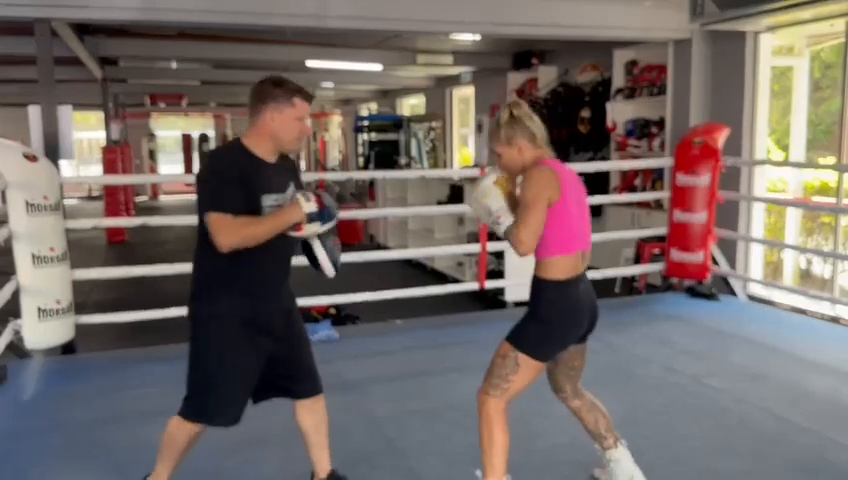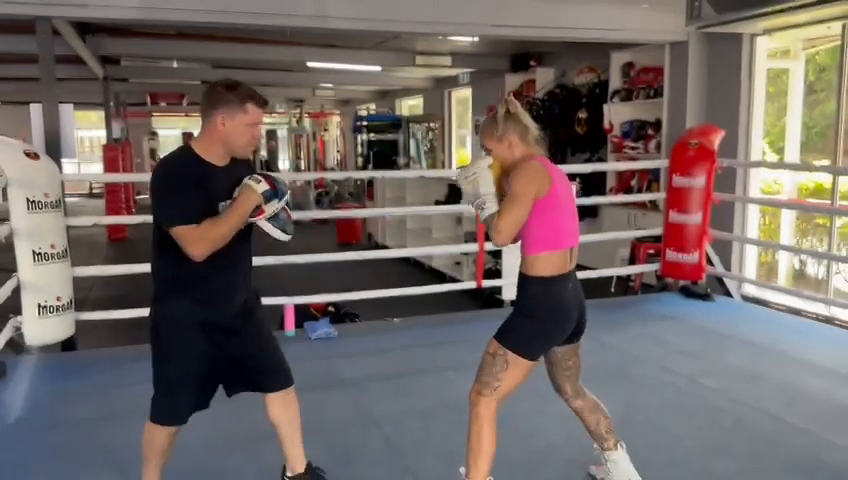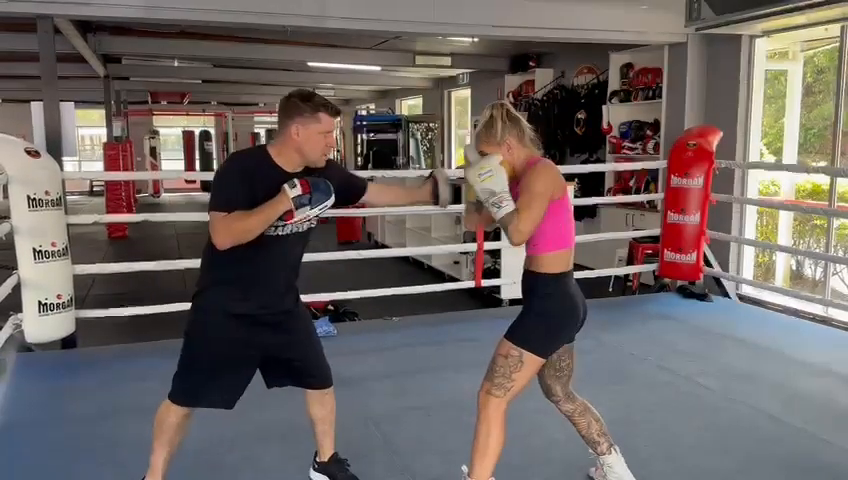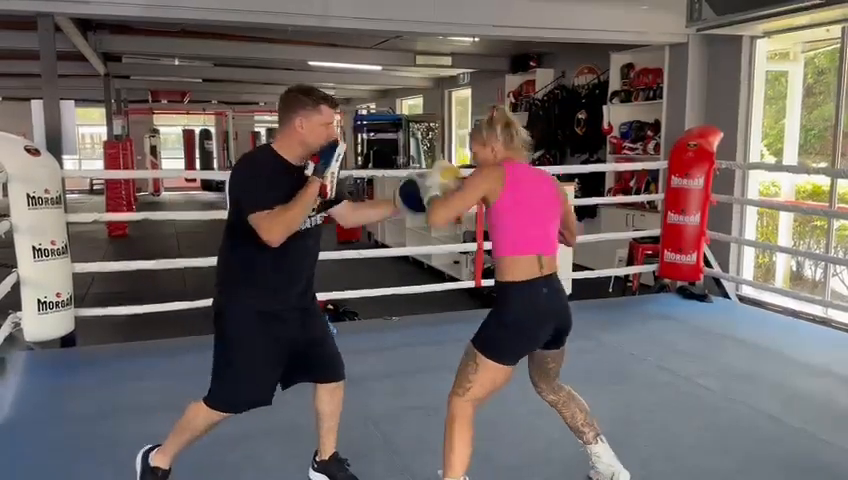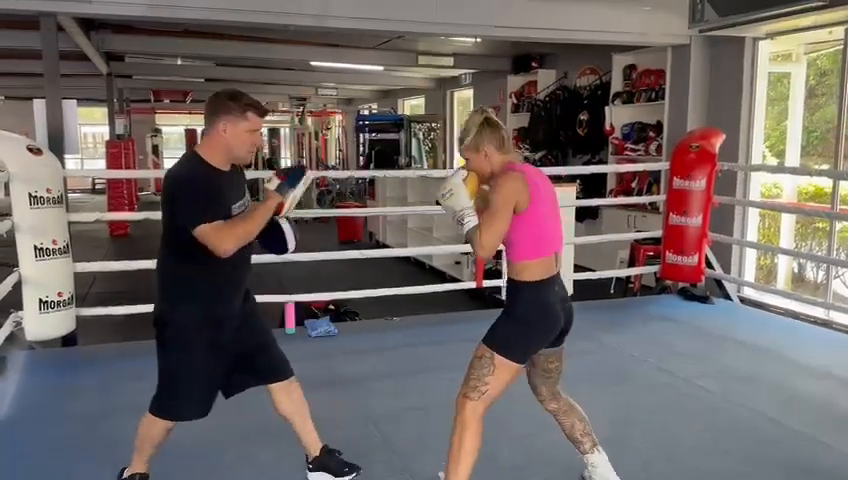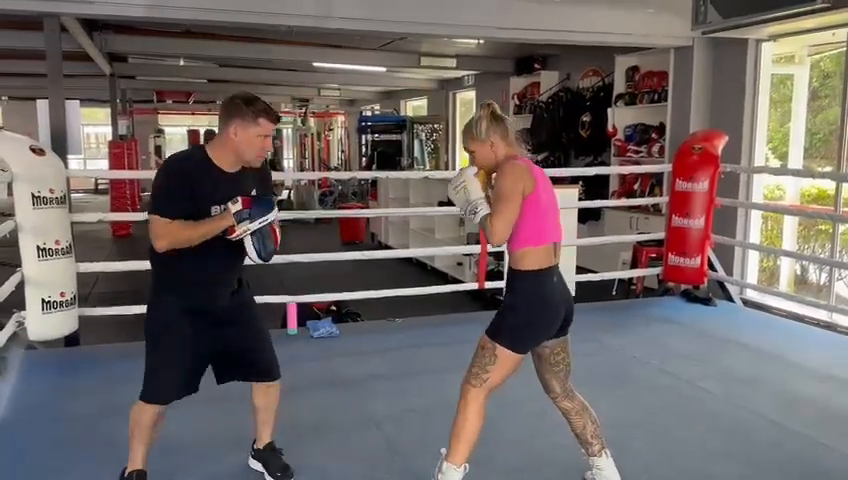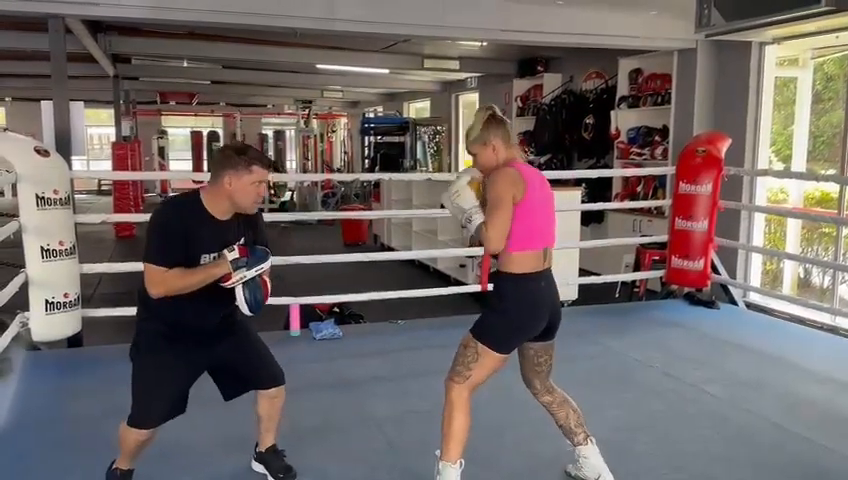
dt=0.4s
person 1, frame 1
left shoulder: (286, 166)
right shoulder: (223, 165)
right elbow: (227, 237)
left wrist: (310, 228)
right wrist: (292, 214)
left hip: (276, 305)
right hip: (224, 311)
left knee: (309, 389)
right knee: (201, 410)
person 1, frame 2
left shoulder: (241, 165)
right shoulder: (175, 172)
right elbow: (198, 245)
right wrist: (248, 200)
left hip: (239, 305)
right hip: (185, 315)
left knee: (280, 383)
right knee: (170, 411)
person 1, frame 3
left shoulder: (324, 172)
right shoulder: (242, 167)
left elbow: (377, 194)
right elbow: (223, 236)
left wrist: (432, 189)
right wrist: (283, 201)
left hip: (280, 306)
right hip: (225, 308)
left knee: (320, 383)
right knee: (186, 397)
person 1, frame 4
left shoulder: (312, 167)
right shoulder: (257, 169)
left elbow: (347, 215)
right elbow: (273, 233)
left wrist: (399, 203)
right wrist: (314, 184)
left hip: (296, 301)
right hip: (250, 306)
left knee: (331, 375)
right knee: (227, 399)
person 1, frame 5
left shoulder: (232, 171)
right shoulder: (187, 178)
right elbow: (224, 242)
left wrist: (270, 221)
right wrist: (269, 201)
left hip: (234, 305)
right hip: (189, 314)
left knee: (280, 375)
right knee: (171, 405)
person 1, frame 6
left shoulder: (257, 175)
right shoulder: (181, 169)
left elbow: (266, 226)
right elbow: (162, 238)
right wrist: (226, 220)
left hip: (231, 297)
right hip: (178, 304)
left knee: (268, 374)
right knee: (158, 394)
left ankle: (263, 449)
person 1, frame 7
left shoulder: (249, 218)
right shoulder: (173, 216)
right elbow: (157, 285)
right wrist: (222, 267)
left hip: (222, 321)
right hip: (165, 332)
left knee: (272, 383)
right knee: (144, 420)
left ankle: (266, 453)
person 2, frame 1
left shoulder: (538, 175)
right shoulder: (566, 175)
left elbow: (524, 245)
left wrist: (497, 212)
right wrist: (507, 197)
left hip: (553, 305)
right hip: (580, 300)
left knee: (491, 399)
right knee: (569, 391)
person 2, frame 2
left shoulder: (528, 171)
right shoulder: (552, 174)
left elbow: (501, 234)
left wrist: (482, 195)
right wrist: (494, 191)
left hip: (541, 303)
right hip: (569, 298)
left knee: (483, 399)
right knee: (571, 390)
person 2, frame 3
left shoulder: (541, 172)
right shoulder: (519, 177)
left elbow: (517, 234)
right elbow: (474, 223)
left wrist: (494, 192)
right wrist: (476, 179)
left hip: (548, 301)
right hip: (564, 299)
left knee: (492, 398)
right knee: (561, 395)
person 2, frame 4
left shoulder: (495, 177)
right shoulder: (550, 181)
left elbow: (437, 217)
right elbow: (571, 236)
left wrist: (432, 187)
left hip: (519, 309)
right hip: (553, 302)
left knee: (461, 403)
right knee: (550, 388)
person 2, frame 5
left shoulder: (508, 182)
right shoulder: (536, 177)
left elbow: (484, 247)
left wrist: (463, 207)
right wrist: (478, 202)
left hip: (529, 306)
right hip: (556, 302)
left knee: (470, 404)
right knee: (549, 395)
person 2, frame 6
left shoulder: (513, 173)
right shoulder: (533, 172)
left elbow: (497, 235)
left wrist: (473, 199)
right wrist: (483, 197)
left hip: (528, 296)
right hip: (556, 293)
left knee: (474, 390)
right knee: (560, 391)
person 2, frame 7
left shoulder: (505, 176)
right shoulder: (535, 177)
left elbow: (493, 242)
left wrist: (469, 207)
right wrist: (482, 197)
left hip: (516, 298)
right hip: (546, 296)
left knee: (457, 387)
right knee: (542, 387)
